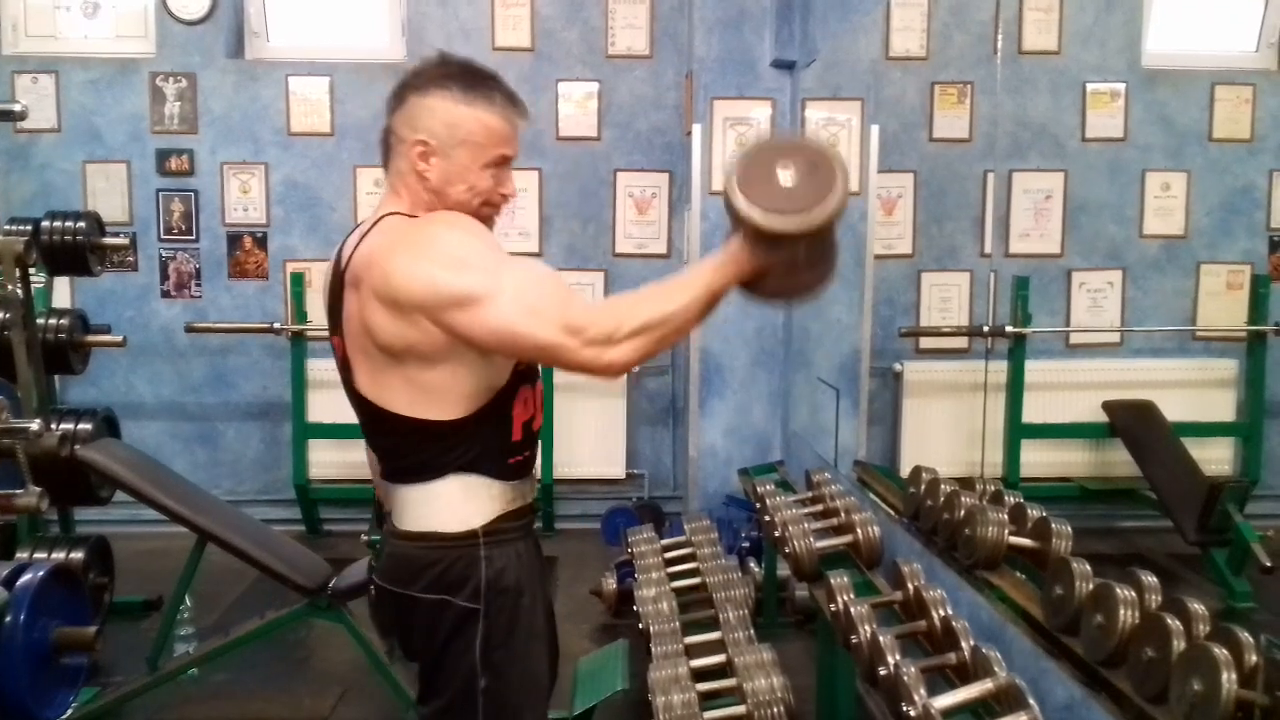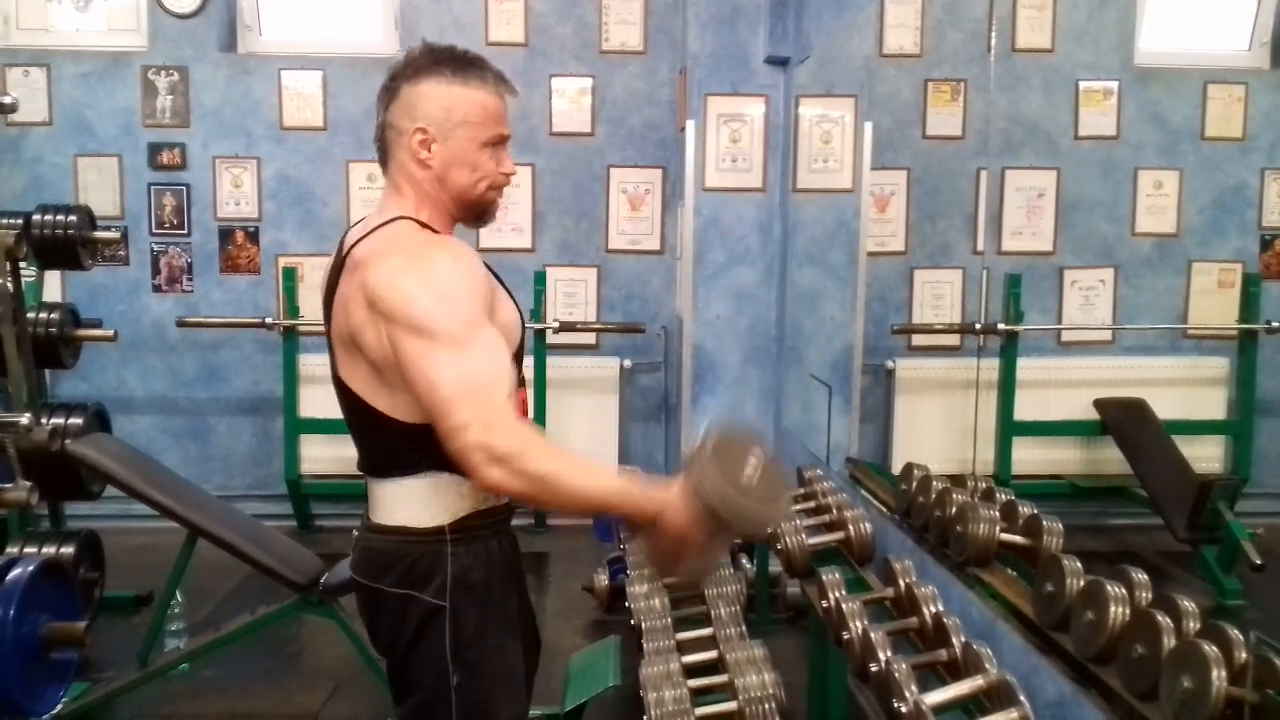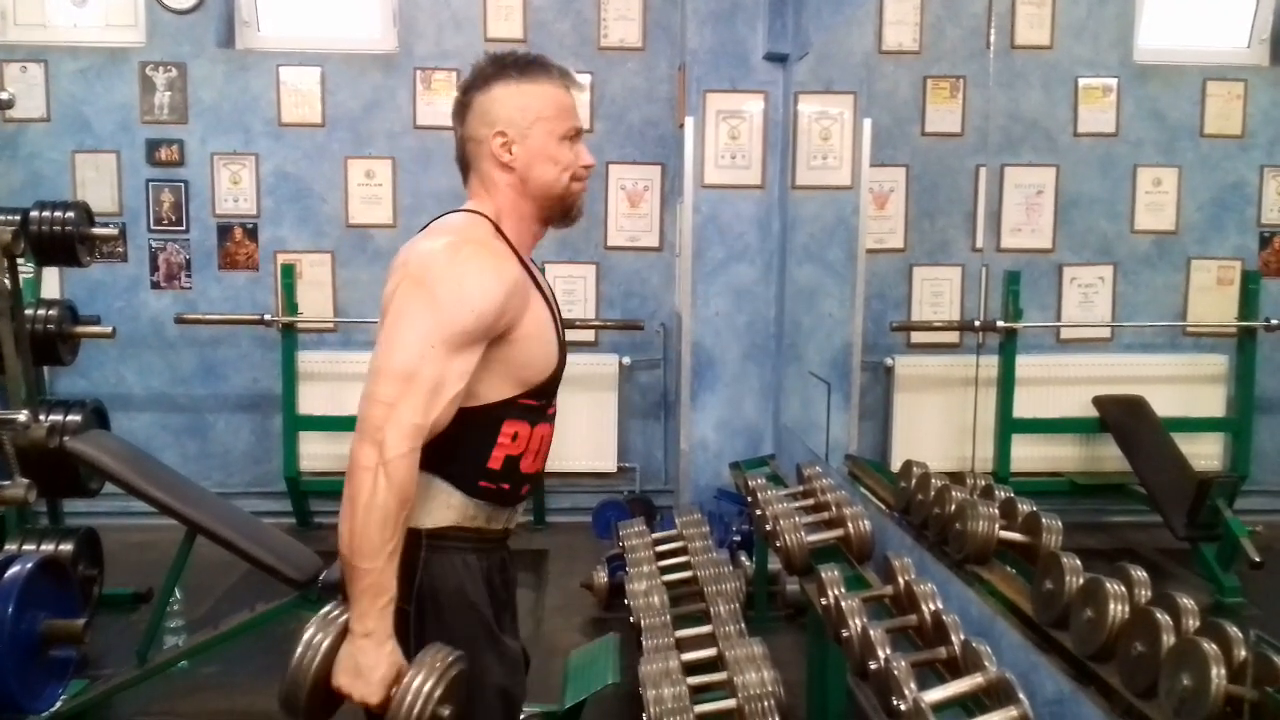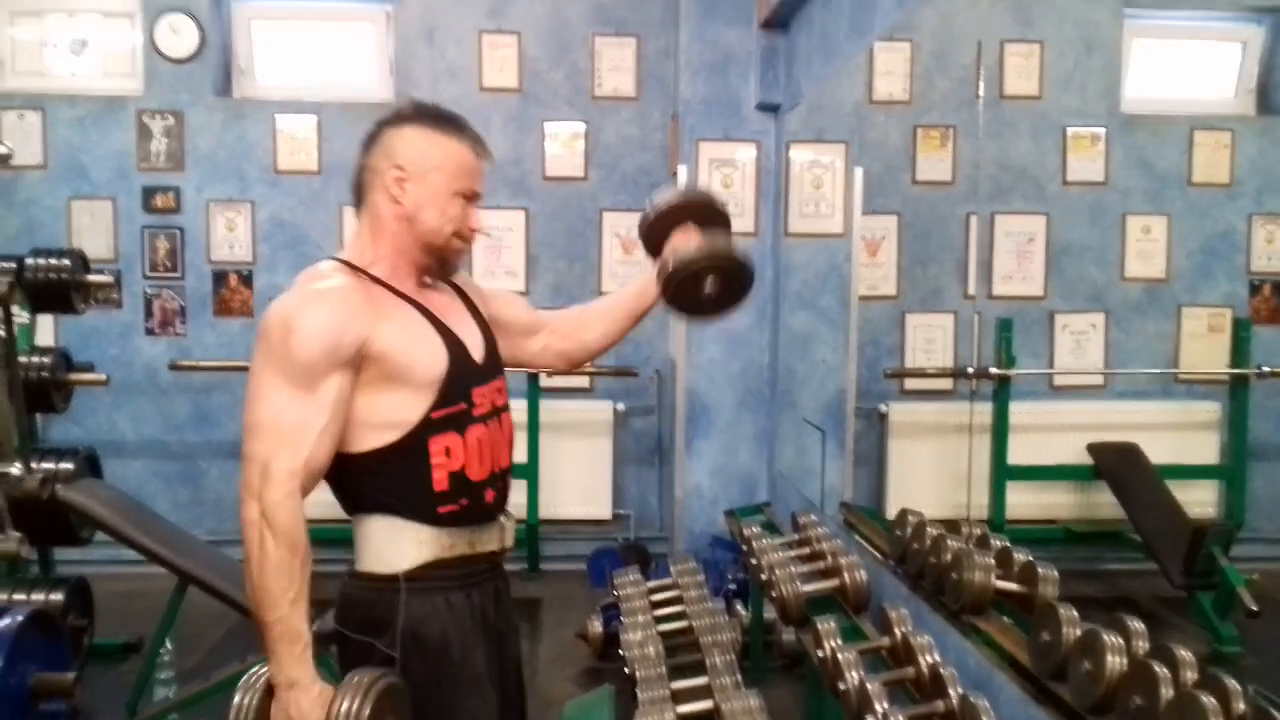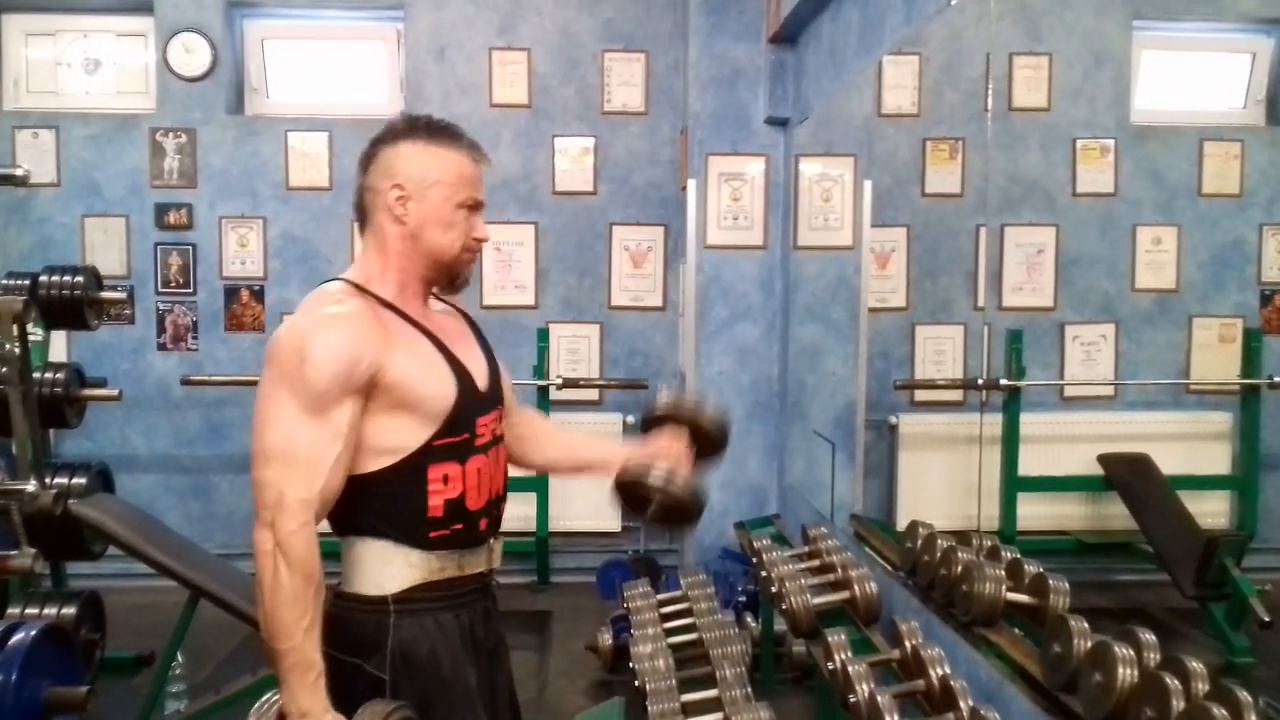
dt=0.7s
person 1, frame 1
left shoulder: (377, 252)
right shoulder: (427, 252)
right elbow: (598, 340)
right wrist: (735, 262)
left hip: (443, 552)
right hip: (471, 567)
person 1, frame 2
left shoulder: (386, 250)
right shoulder: (418, 265)
right elbow: (497, 452)
right wrist: (655, 502)
left hip: (441, 551)
right hip: (442, 565)
person 1, frame 3
left shoulder: (504, 266)
right shoulder: (466, 265)
right elbow: (384, 446)
right wrist: (371, 631)
left hip: (471, 561)
right hip: (427, 570)
person 1, frame 4
left shoulder: (453, 298)
right shoulder: (325, 311)
left elbow: (556, 337)
right elbow: (270, 497)
left wrist: (663, 275)
left hip: (483, 595)
right hip: (408, 614)
person 1, frame 5
left shoulder: (446, 321)
right shoulder: (334, 332)
left elbow: (512, 430)
right elbow: (283, 525)
left wrist: (636, 454)
left hip: (470, 614)
right hip: (397, 633)
